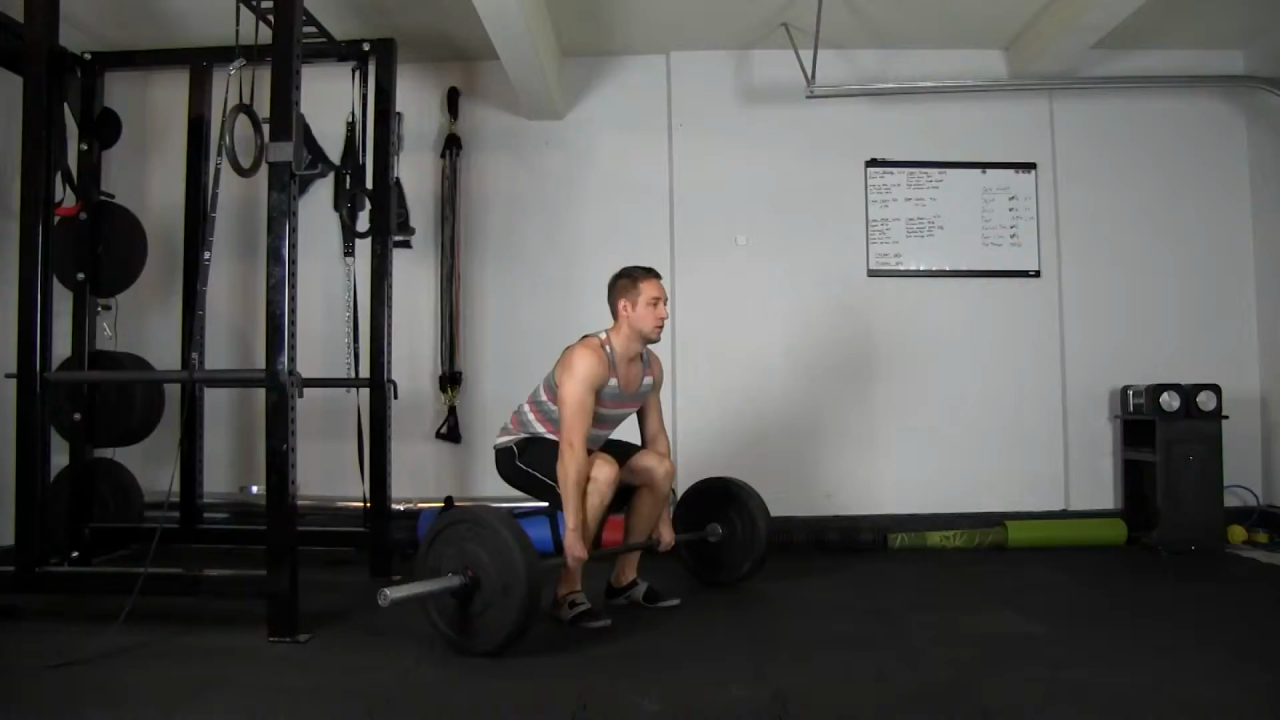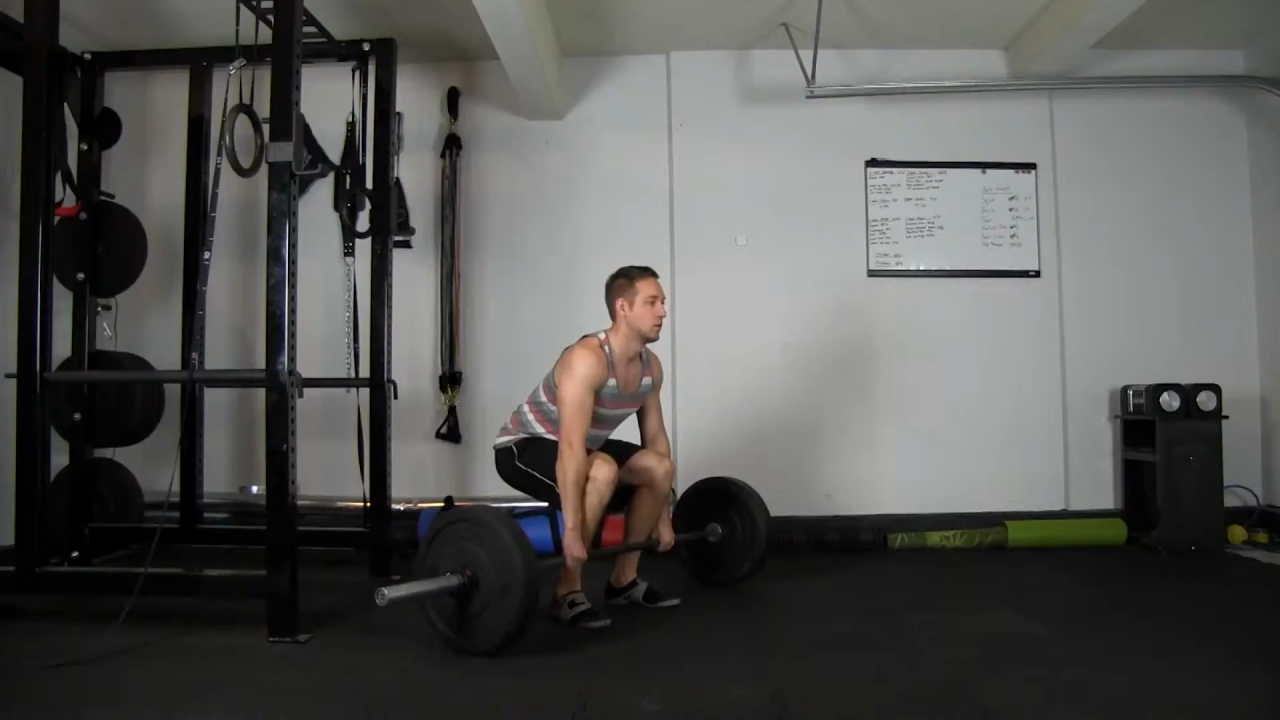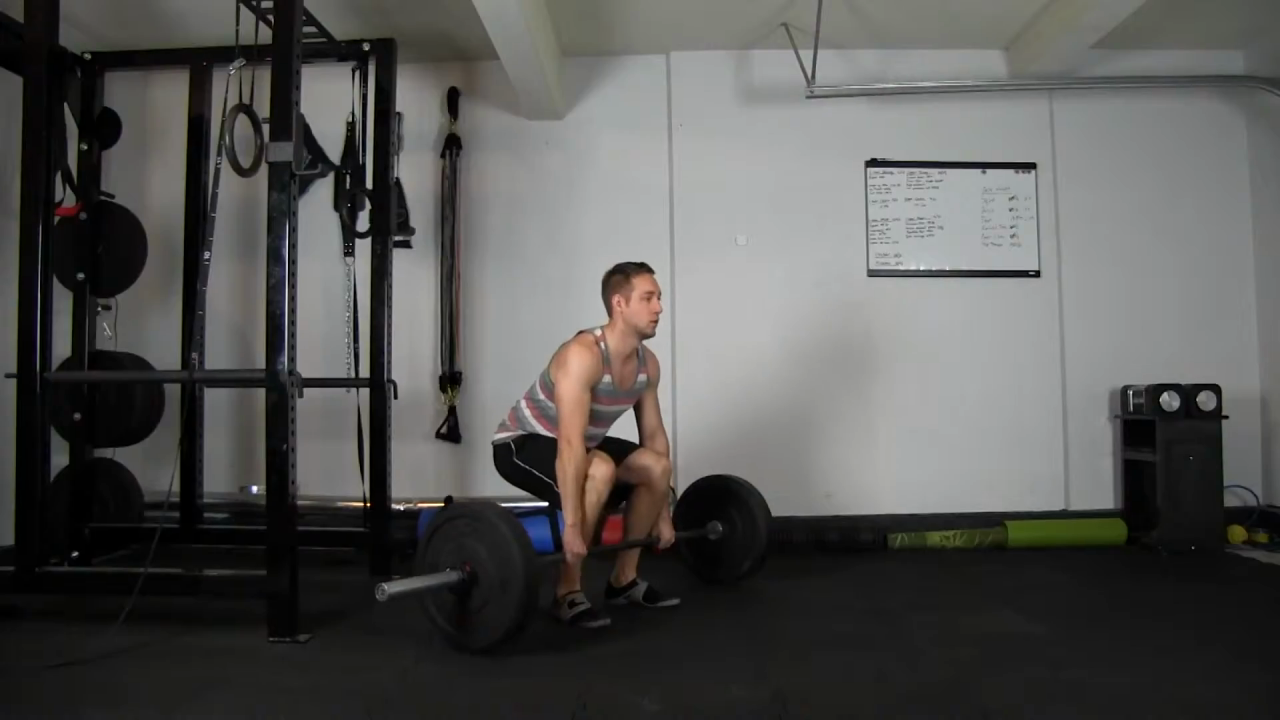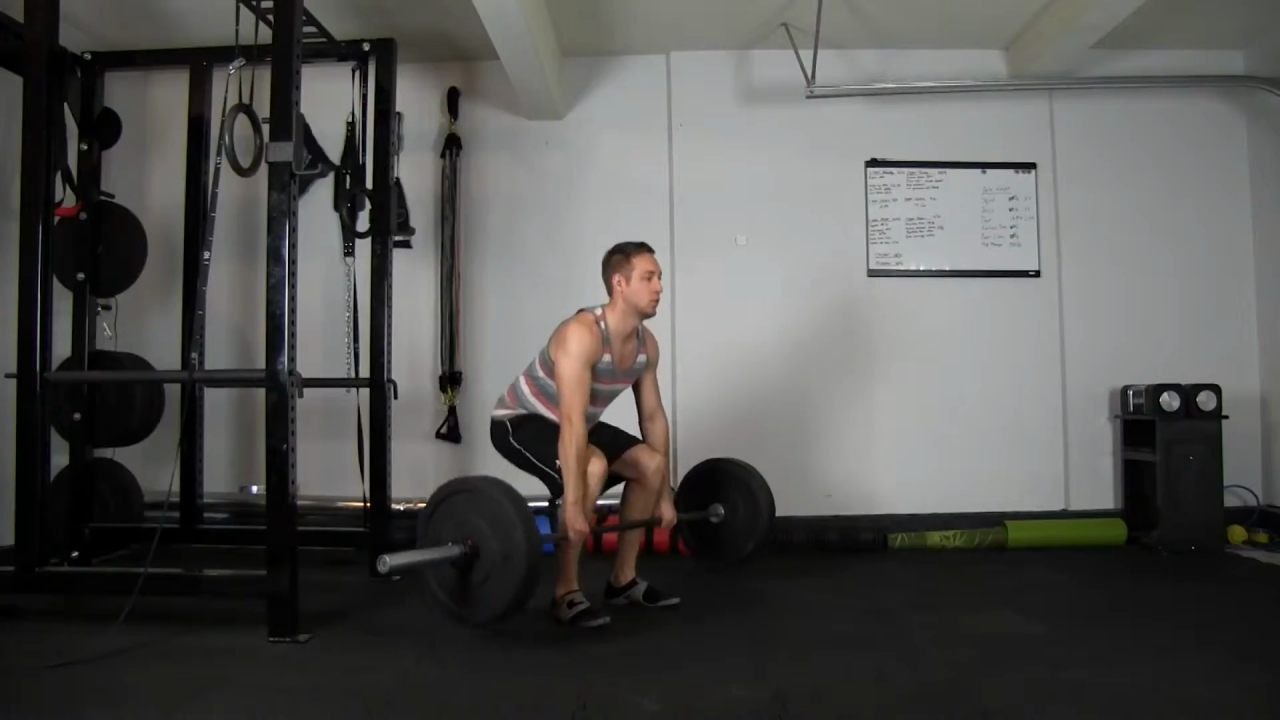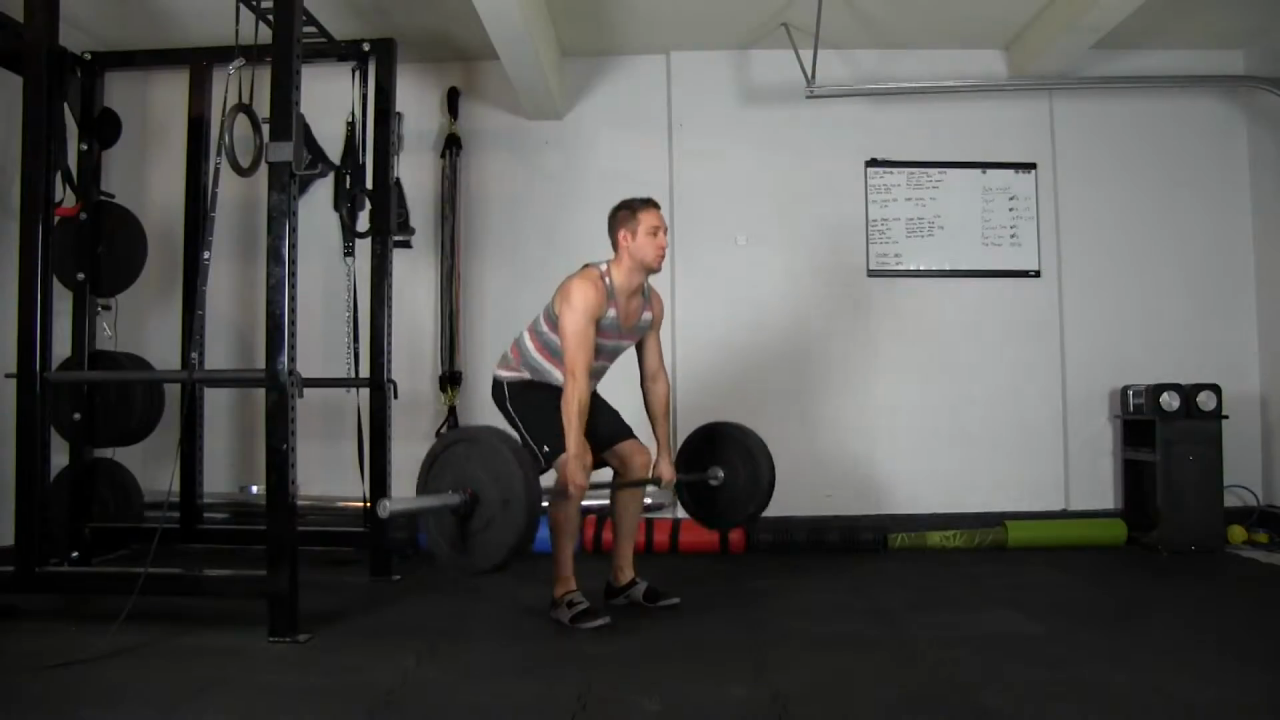
dt=0.2s
person 1, frame 1
left shoulder: (651, 366)
right shoulder: (588, 358)
left elbow: (656, 436)
right elbow: (571, 449)
left wrist: (664, 518)
right wrist: (573, 531)
left hip: (583, 446)
right hip: (525, 446)
left knee: (660, 469)
right knee: (603, 473)
left ankle: (624, 579)
right ankle: (568, 592)
person 1, frame 2
left shoulder: (651, 366)
right shoulder: (587, 359)
left elbow: (656, 438)
right elbow: (570, 449)
left wrist: (664, 518)
right wrist: (572, 530)
left hip: (581, 446)
right hip: (525, 446)
left knee: (660, 469)
right knee: (602, 472)
left ankle: (624, 579)
right ankle: (568, 592)
person 1, frame 3
left shoulder: (647, 364)
right shoulder: (583, 355)
left elbow: (654, 436)
right elbow: (569, 447)
left wrist: (663, 515)
right wrist: (572, 527)
left hip: (579, 442)
right hip: (522, 442)
left knee: (656, 468)
right knee: (599, 470)
left ankle: (624, 579)
right ankle: (568, 592)
person 1, frame 4
left shoulder: (646, 344)
right shoulder: (582, 334)
left elbow: (653, 416)
right elbow: (571, 426)
left wrist: (665, 496)
right wrist: (573, 508)
left hip: (577, 423)
right hip: (521, 420)
left knee: (649, 465)
right knee: (593, 468)
left ankle: (624, 580)
right ankle: (566, 591)
person 1, frame 5
left shoulder: (651, 302)
right shoulder: (587, 290)
left elbow: (655, 378)
right elbow: (574, 380)
left wrist: (665, 456)
right wrist: (574, 461)
left hip: (572, 389)
right hip: (524, 382)
left knee: (633, 460)
right knee: (574, 469)
left ankle: (623, 580)
right ankle: (564, 592)
